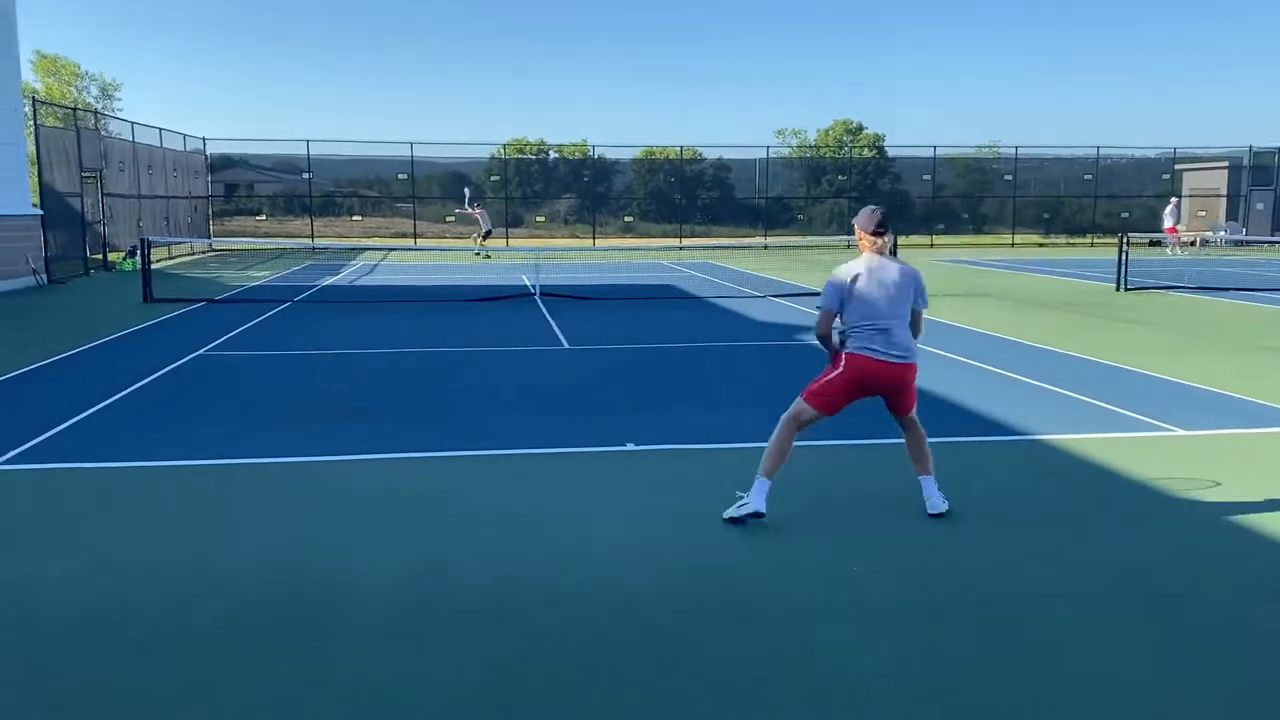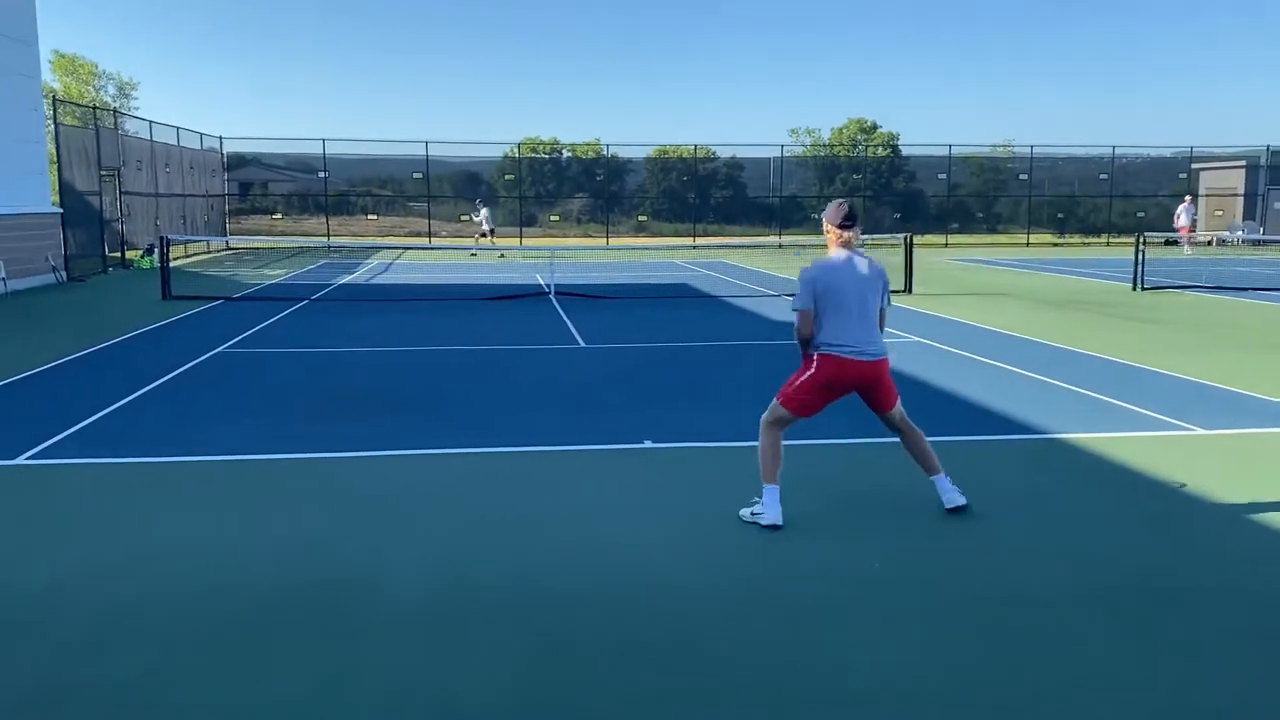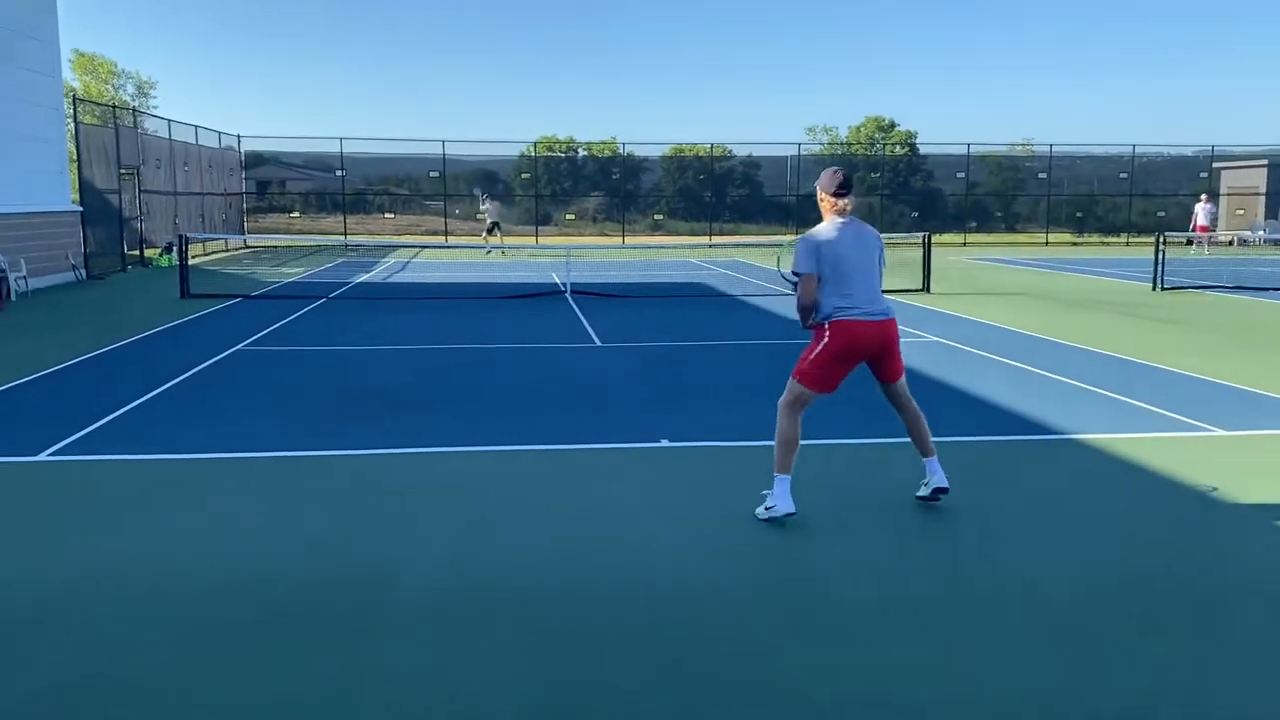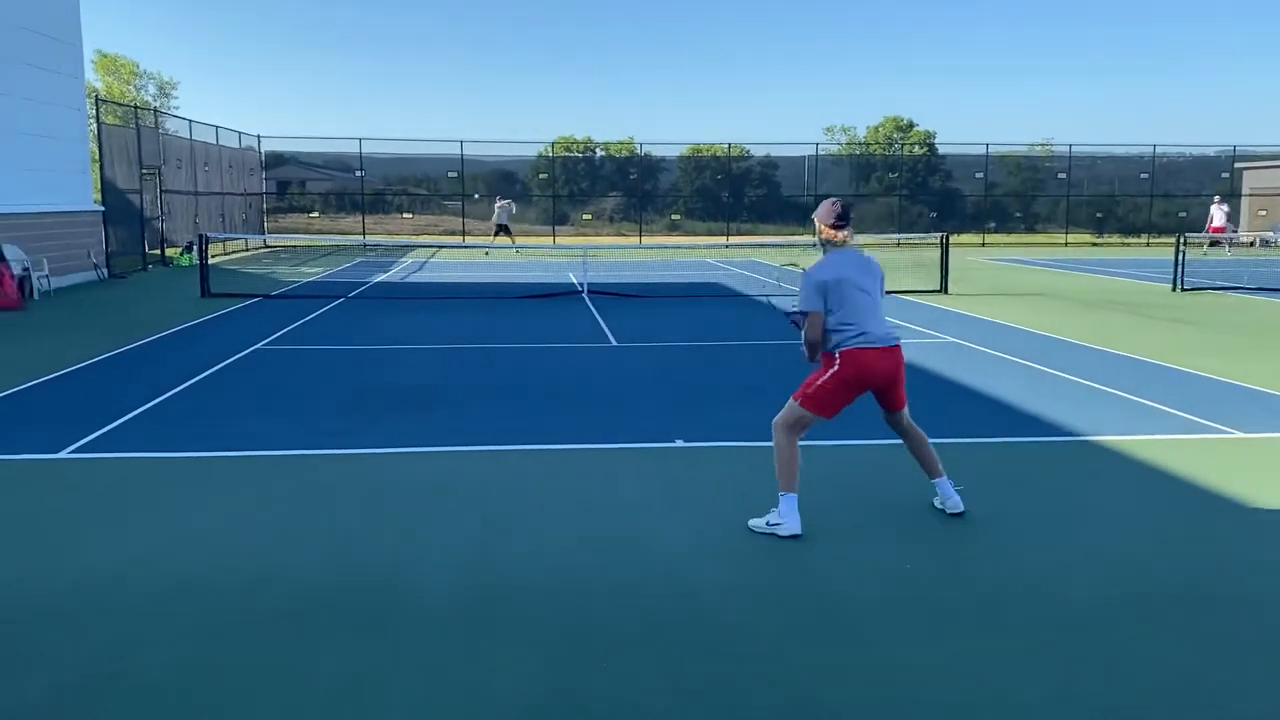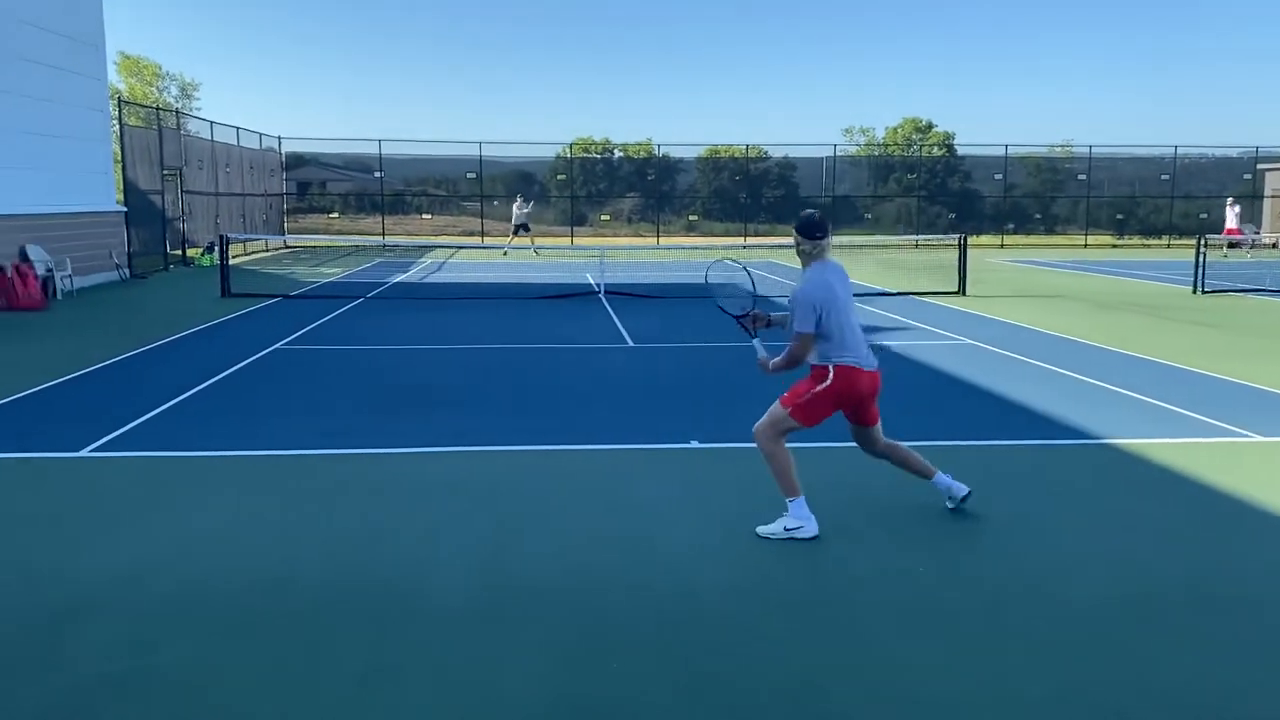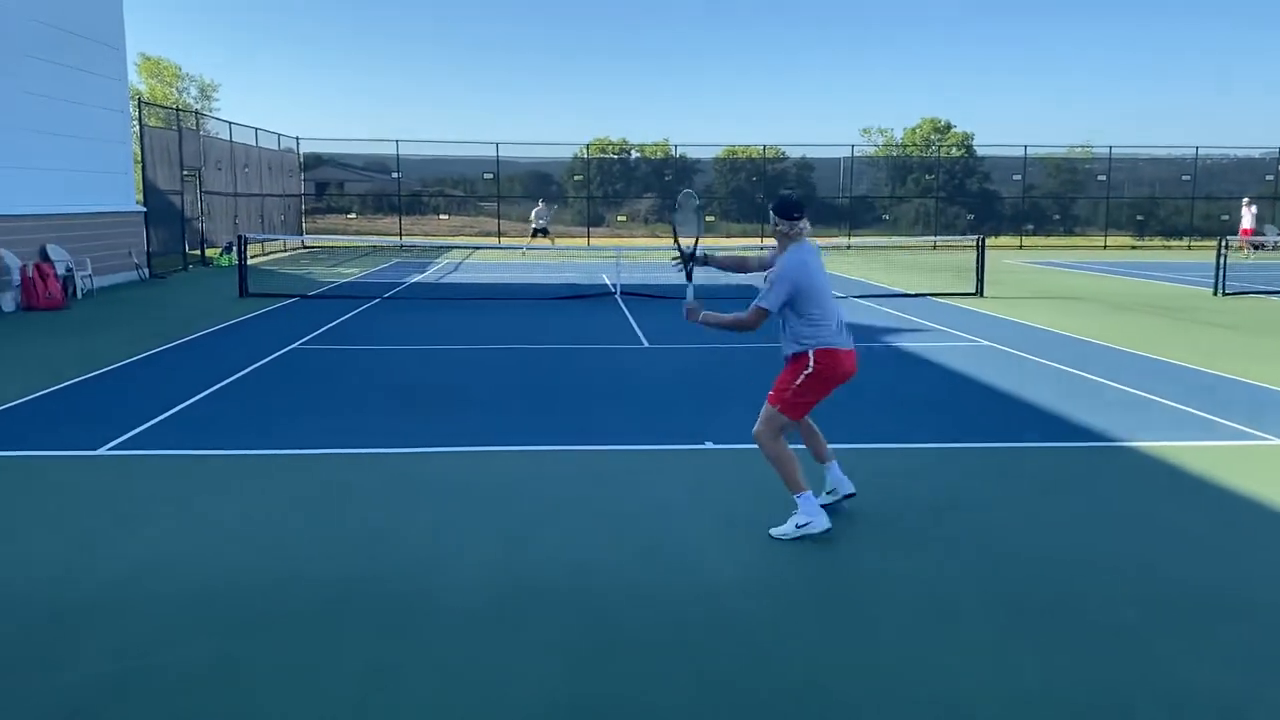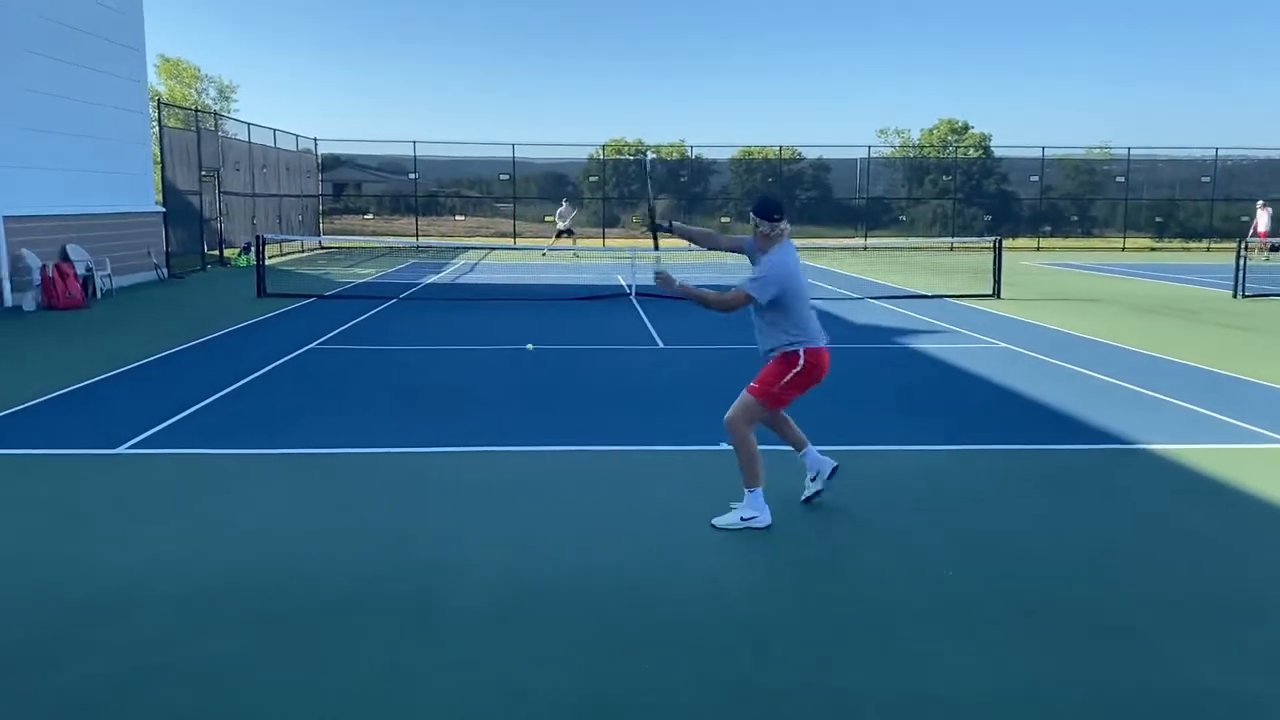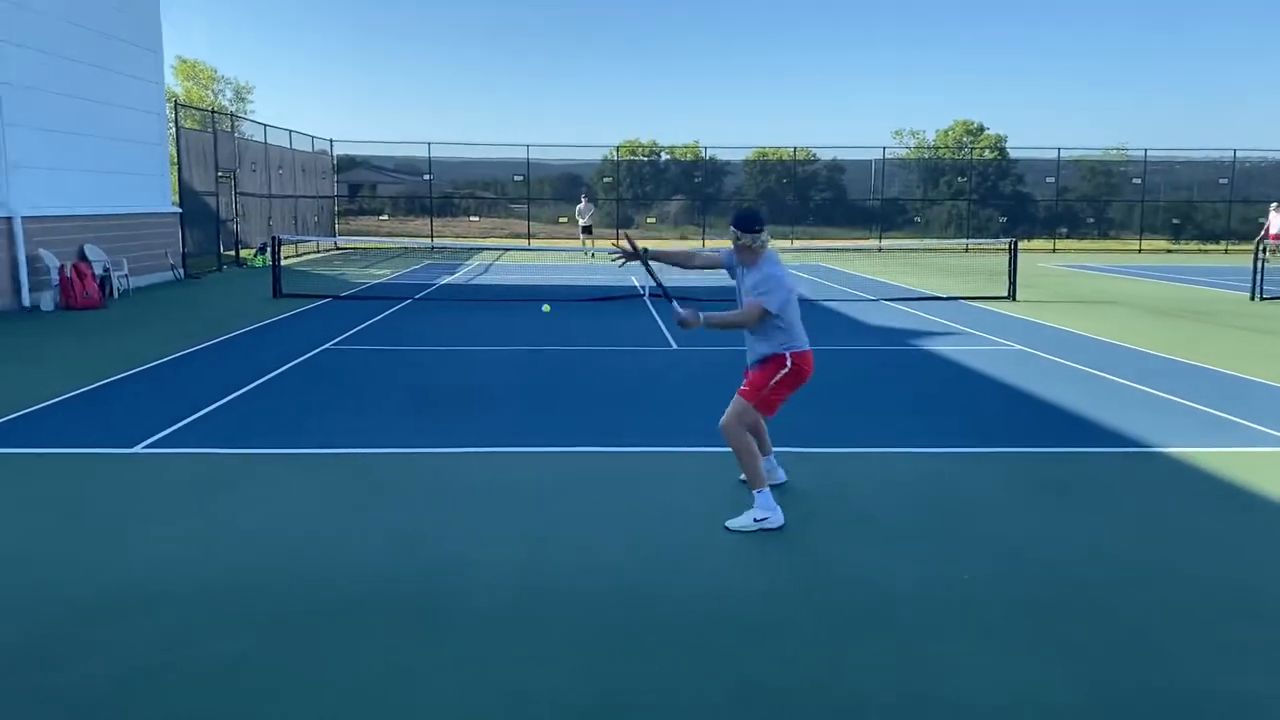
dt=0.2s
person 1, frame 1
left shoulder: (844, 273)
right shoulder: (912, 275)
left elbow: (822, 329)
left wrist: (838, 351)
left hip: (856, 365)
right hip: (902, 367)
left knee: (790, 423)
right knee: (909, 424)
left ankle: (756, 498)
right ankle: (933, 495)
person 1, frame 2
left shoulder: (814, 271)
right shoulder: (876, 269)
left elbow: (804, 330)
left wrist: (807, 353)
left hip: (830, 364)
right hip: (873, 362)
left knee: (771, 423)
right knee: (903, 426)
left ankle: (769, 506)
right ankle: (948, 492)
person 1, frame 3
left shoulder: (812, 239)
right shoulder: (872, 235)
left elbow: (806, 299)
left wrist: (808, 321)
left hip: (842, 332)
right hip: (884, 326)
left knee: (789, 407)
right knee: (902, 400)
left ankle: (780, 496)
right ankle: (935, 476)
person 1, frame 4
left shoulder: (817, 273)
right shoulder: (871, 264)
left elbow: (815, 338)
left wrist: (811, 353)
right wrist: (808, 316)
left hip: (853, 359)
right hip: (889, 355)
left knee: (785, 427)
right knee: (904, 426)
left ankle: (786, 515)
right ankle: (948, 495)
person 1, frame 5
left shoulder: (808, 288)
right shoulder: (835, 272)
left elbow: (798, 355)
left wrist: (772, 365)
right wrist: (770, 319)
left hip: (837, 374)
right hip: (867, 374)
left knee: (766, 432)
right knee: (873, 442)
left ankle: (800, 518)
right ankle: (949, 486)
person 1, frame 6
left shoulder: (788, 269)
right shoulder: (805, 250)
left elbow: (750, 321)
right elbow: (753, 263)
left wrist: (701, 318)
right wrist: (704, 259)
left hip: (821, 358)
right hip: (837, 355)
left knee: (766, 434)
right knee: (794, 417)
left ankle: (810, 514)
right ankle: (838, 481)
person 1, frame 7
left shoulder: (776, 266)
right shoulder: (767, 247)
left elbow: (728, 303)
right elbow: (721, 240)
left wrist: (676, 286)
right wrist: (671, 227)
left hip: (800, 358)
right hip: (793, 354)
left knee: (736, 421)
right knee: (765, 409)
left ankle: (753, 508)
right ankle: (816, 464)
person 1, frame 8
left shoulder: (770, 276)
right shoulder: (742, 258)
left elbow: (749, 317)
right elbow: (696, 260)
left wrist: (701, 319)
right wrist: (643, 253)
left hip: (789, 360)
right hip: (775, 357)
left knee: (731, 426)
right knee: (744, 409)
left ankle: (765, 508)
right ankle: (770, 469)
